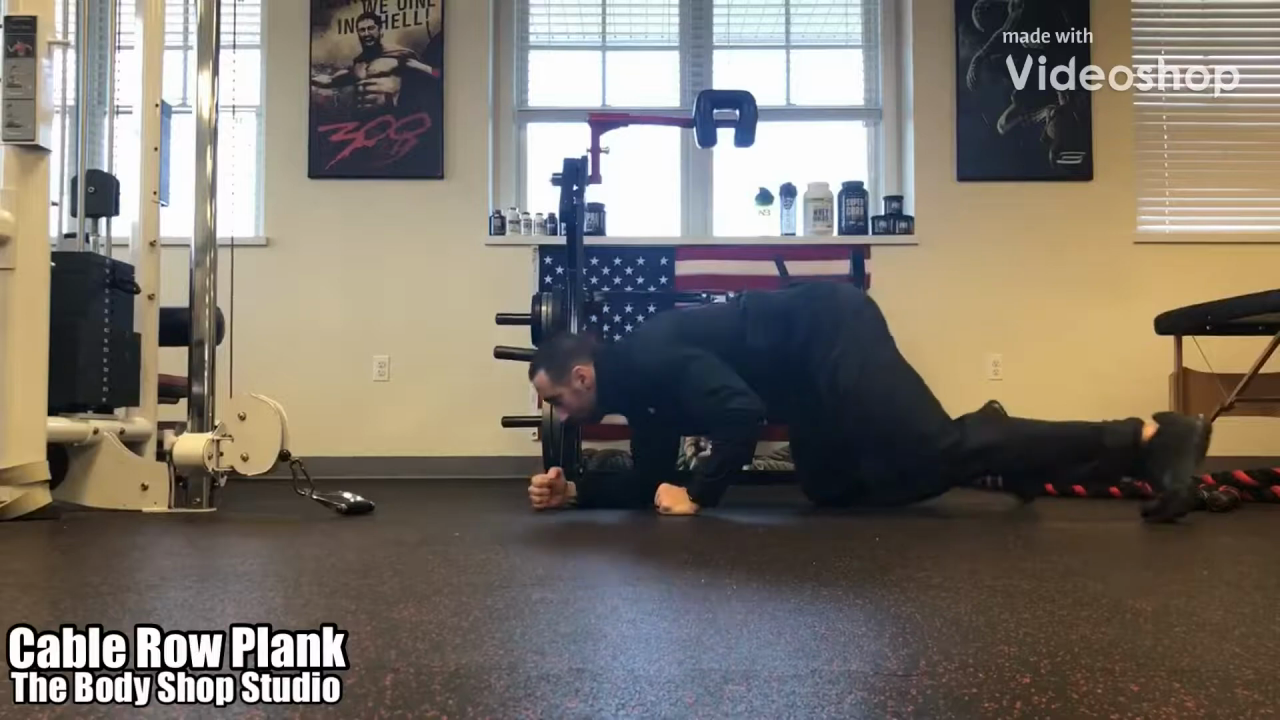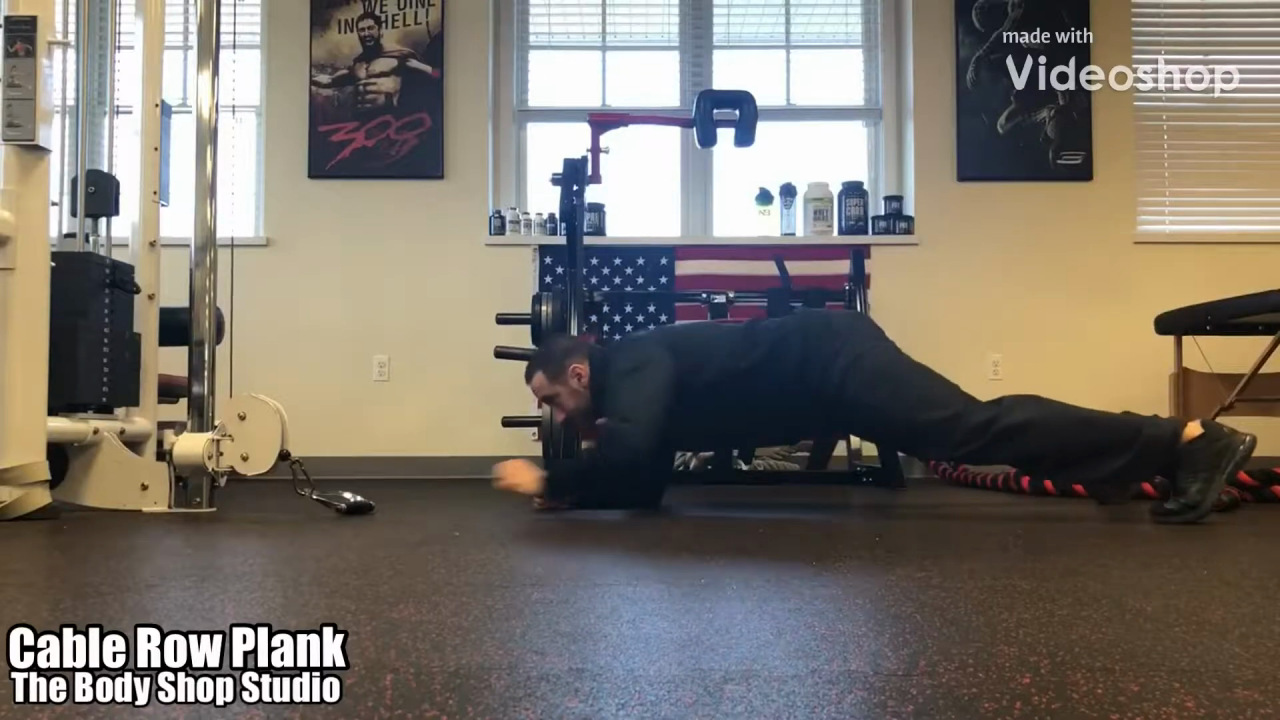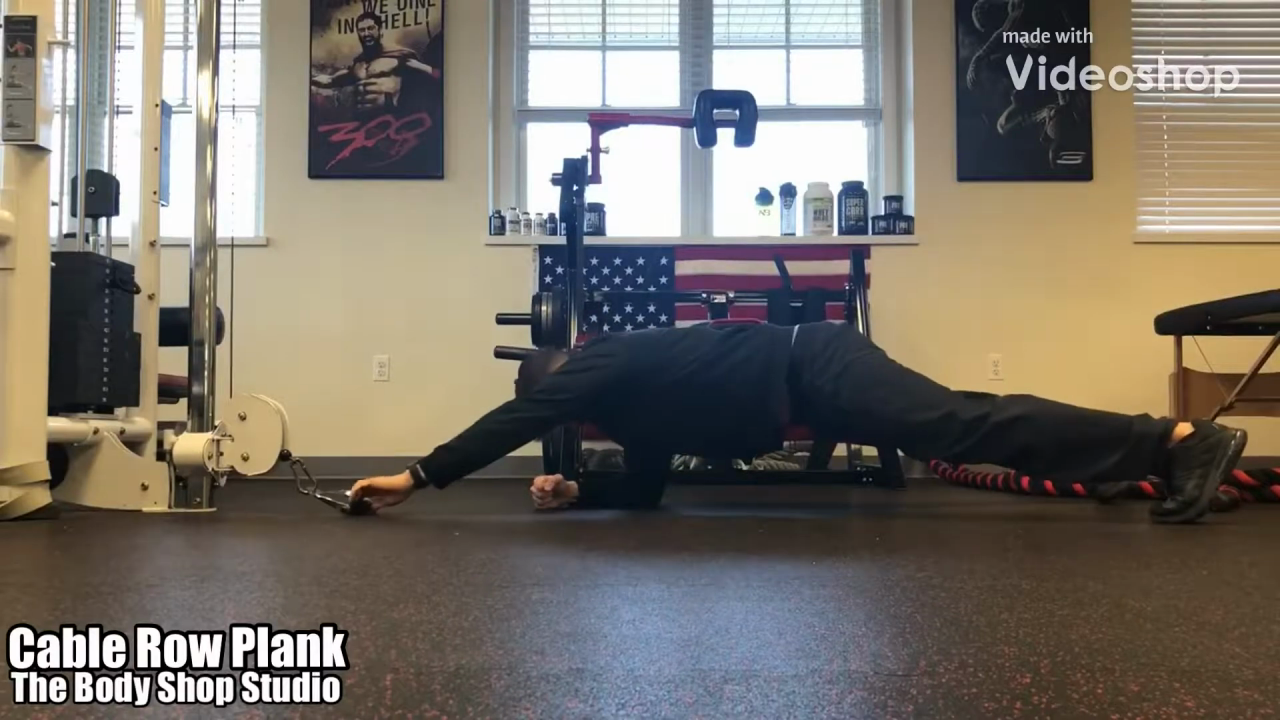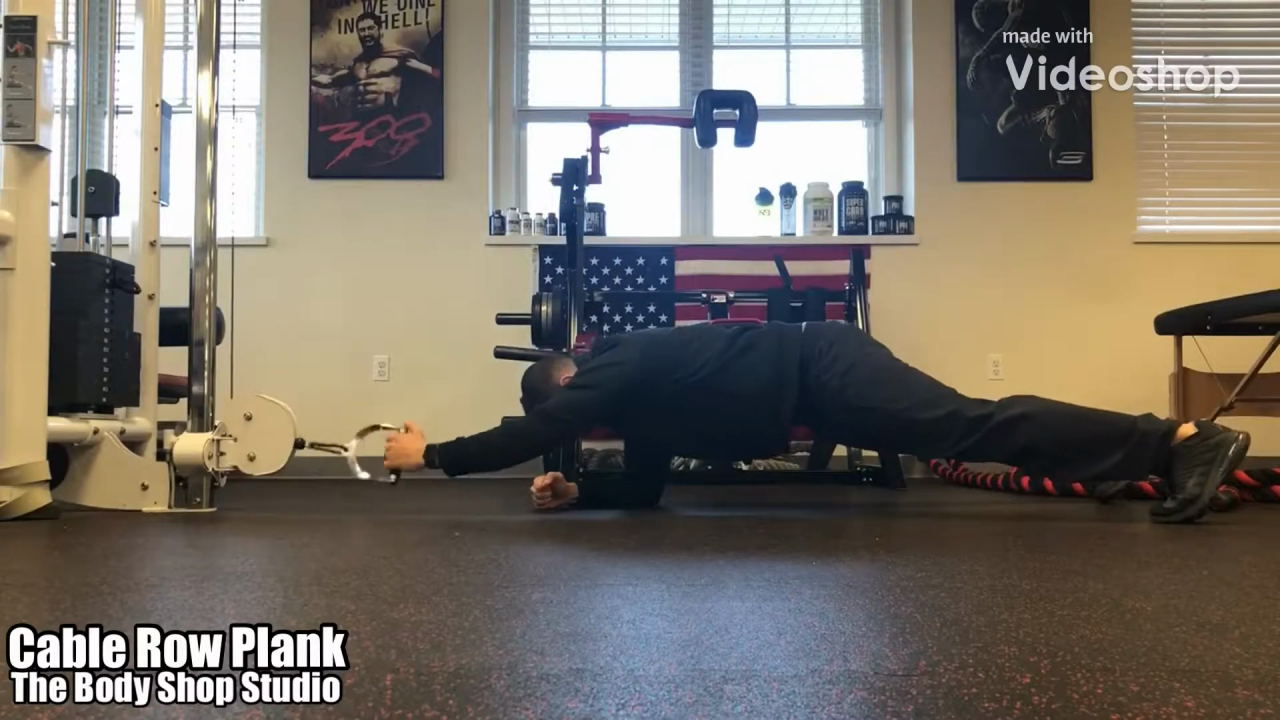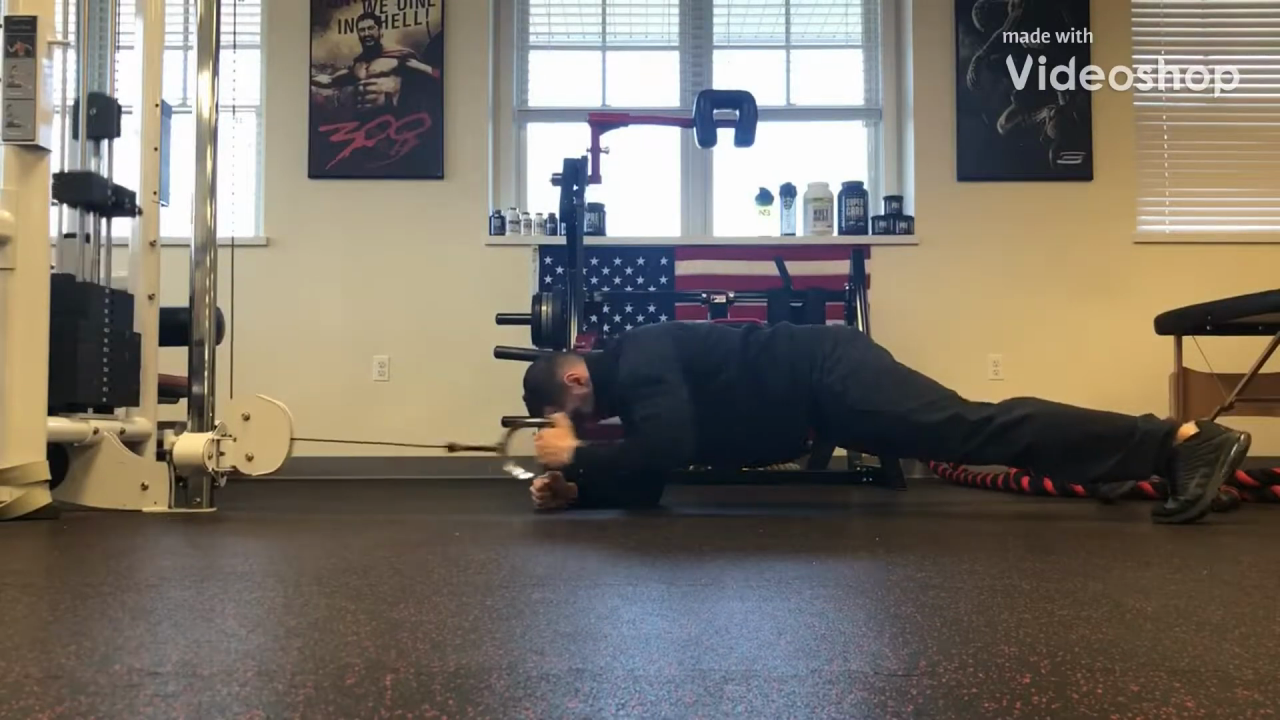
dt=0.5s
person 1, frame 1
left shoulder: (649, 358)
right shoulder: (638, 390)
left elbow: (743, 411)
right elbow: (651, 479)
left wrist: (697, 495)
right wrist: (575, 491)
left hip: (829, 328)
right hip: (818, 354)
left knee: (937, 452)
right knee: (829, 488)
left ankle: (1148, 438)
right ankle: (986, 439)
person 1, frame 2
left shoulder: (633, 361)
right shoulder: (638, 376)
left elbow: (630, 446)
right elbow: (644, 484)
left wrist: (549, 478)
right wrist: (560, 484)
left hip: (831, 357)
right hip: (823, 372)
left knee: (973, 429)
right knee: (970, 427)
left ankle: (1188, 440)
right ankle: (1156, 446)
person 1, frame 3
left shoulder: (602, 366)
right shoulder: (630, 400)
left elbow: (518, 418)
right elbow: (645, 488)
left wrist: (419, 475)
right wrist: (578, 490)
left hip: (812, 368)
right hip: (806, 380)
left knee: (963, 427)
right knee: (959, 430)
left ankle: (1179, 439)
right ankle: (1163, 447)
person 1, frame 4
left shoulder: (614, 367)
right shoulder: (632, 392)
left elbow: (538, 432)
right elbow: (645, 488)
left wrist: (432, 453)
right wrist: (577, 492)
left hip: (821, 369)
right hip: (814, 386)
left knee: (970, 427)
right knee: (965, 430)
left ankle: (1181, 441)
right ankle: (1161, 450)
person 1, frame 5
left shoulder: (638, 360)
right shoulder: (620, 389)
left elbow: (670, 447)
right elbow: (644, 485)
left wrist: (580, 452)
right wrist: (575, 488)
left hip: (832, 374)
right hip: (823, 397)
left knee: (975, 429)
right knee: (955, 441)
left ankle: (1181, 440)
right ankle: (1143, 452)
